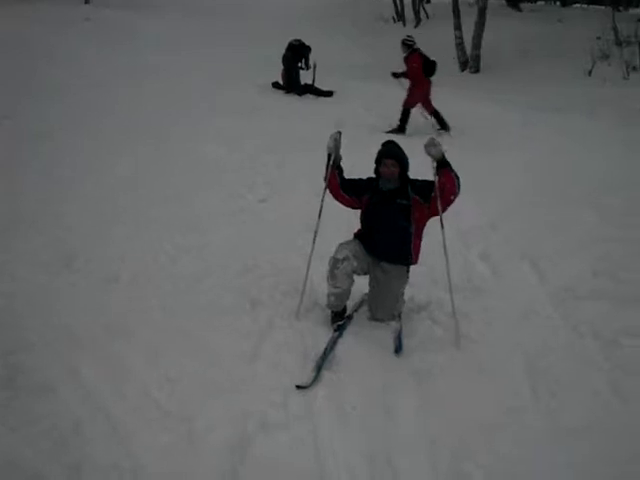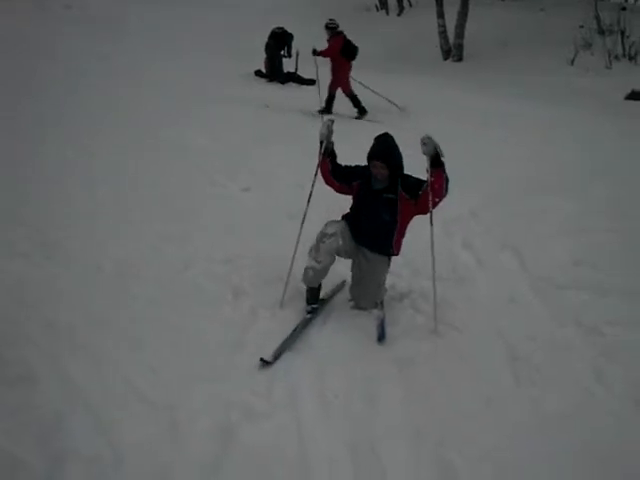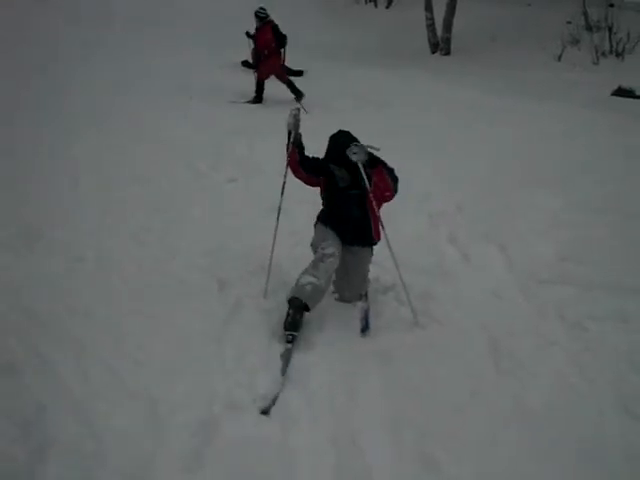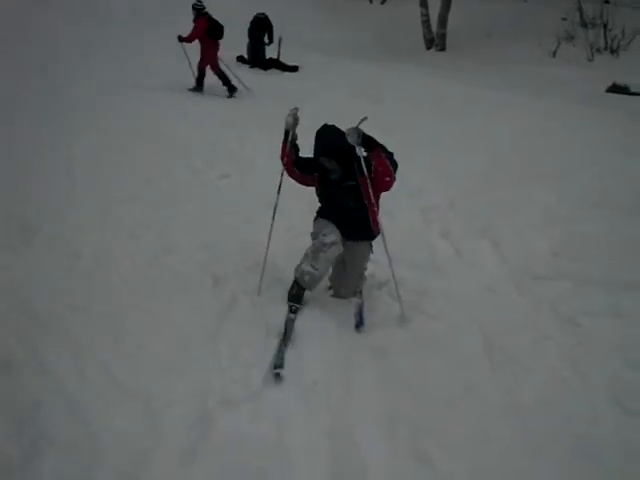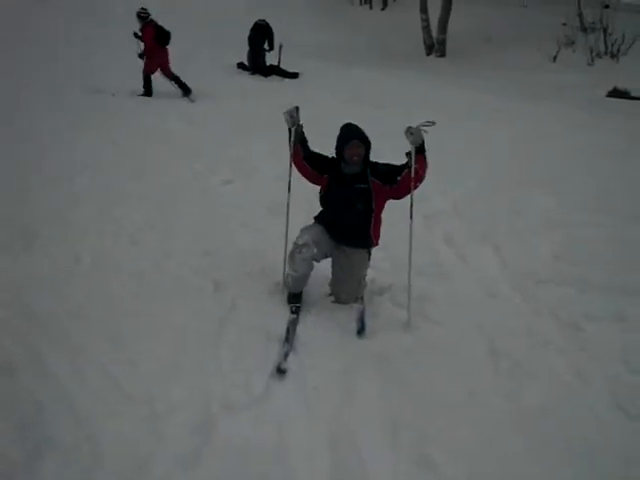
dt=0.7s
person 1, frame 1
left shoulder: (417, 192)
right shoulder: (369, 188)
left elbow: (449, 193)
right elbow: (340, 190)
left wrist: (440, 162)
right wrist: (334, 162)
left hip: (394, 264)
right hip: (365, 251)
left knee: (382, 317)
right knee: (343, 257)
left ankle: (392, 301)
right ankle: (337, 308)
person 1, frame 2
left shoulder: (406, 188)
right shoulder: (361, 177)
left elbow: (435, 194)
right elbow: (334, 176)
left wrist: (433, 160)
right wrist: (327, 147)
left hip: (377, 252)
right hip: (351, 235)
left knee: (365, 303)
right knee: (330, 235)
left ankle: (370, 290)
right ankle: (313, 285)
person 1, frame 3
left shoulder: (370, 177)
right shoulder: (326, 171)
left elbow: (389, 188)
right elbow: (301, 167)
left wrist: (369, 162)
right wrist: (295, 138)
left hip: (358, 242)
right hip: (329, 230)
left knee: (349, 296)
right knee: (329, 257)
left ankle: (353, 287)
right ankle: (298, 305)
person 1, frame 4
left shoulder: (364, 170)
right shoulder: (320, 170)
left elbow: (388, 173)
right elbow: (293, 166)
left wrist: (367, 143)
right wrist: (290, 134)
left hip: (358, 238)
right hip: (329, 224)
left knee: (344, 292)
right knee: (328, 243)
left ankle: (350, 283)
right ankle: (301, 283)
person 1, frame 5
left shoulder: (378, 176)
right shoulder: (329, 169)
left elbow: (411, 178)
right elbow: (304, 158)
left wrist: (417, 149)
right wrist: (296, 132)
left hip: (356, 246)
right hip: (326, 232)
left knee: (345, 298)
right knee: (303, 247)
left ankle: (351, 283)
right ankle: (294, 290)
